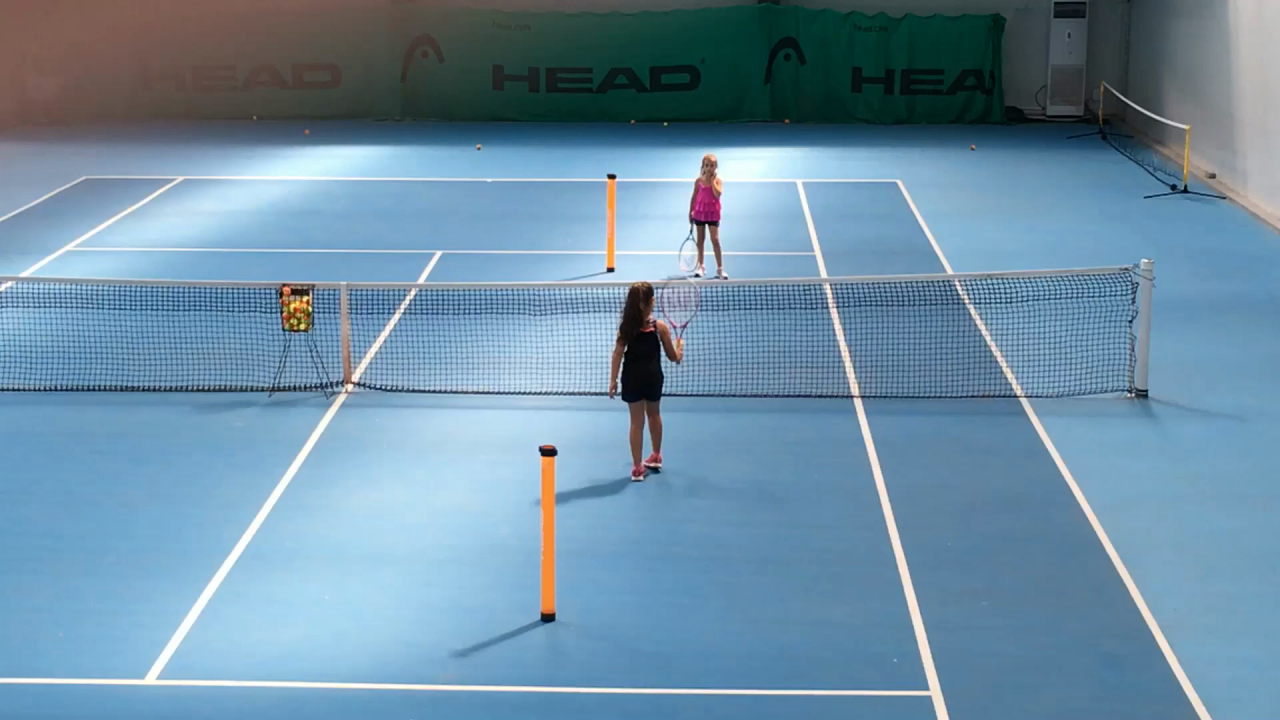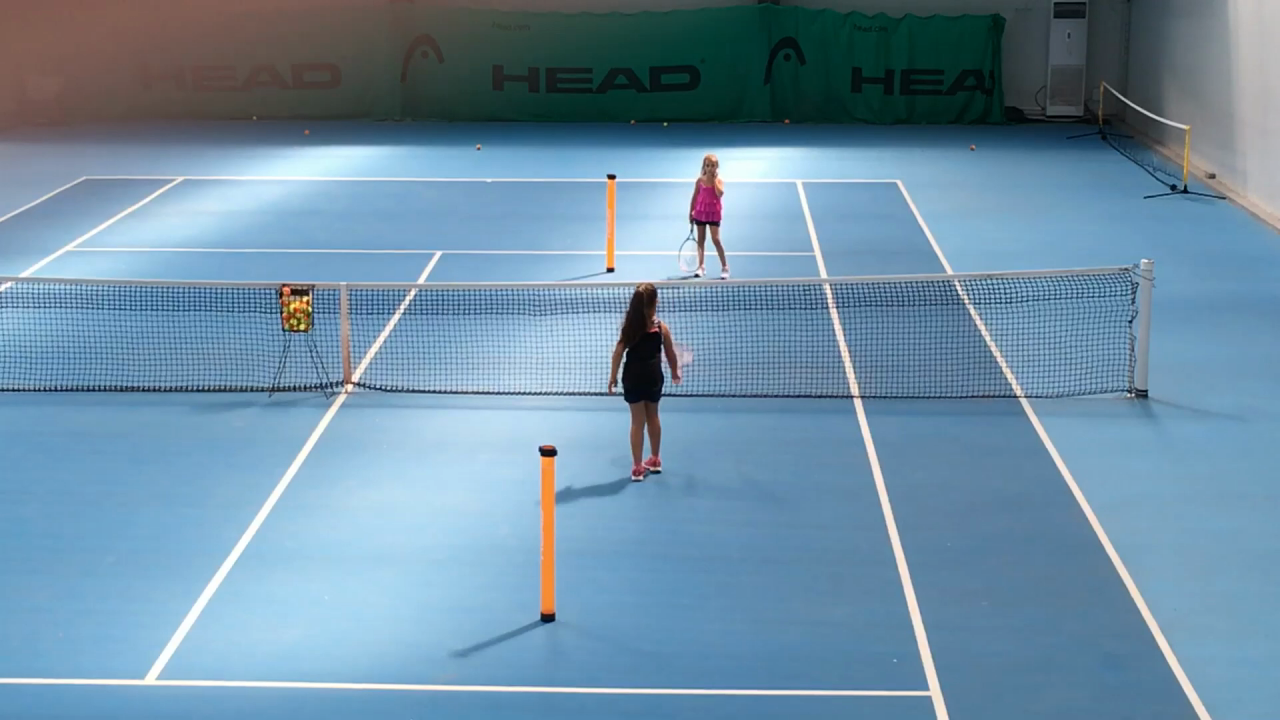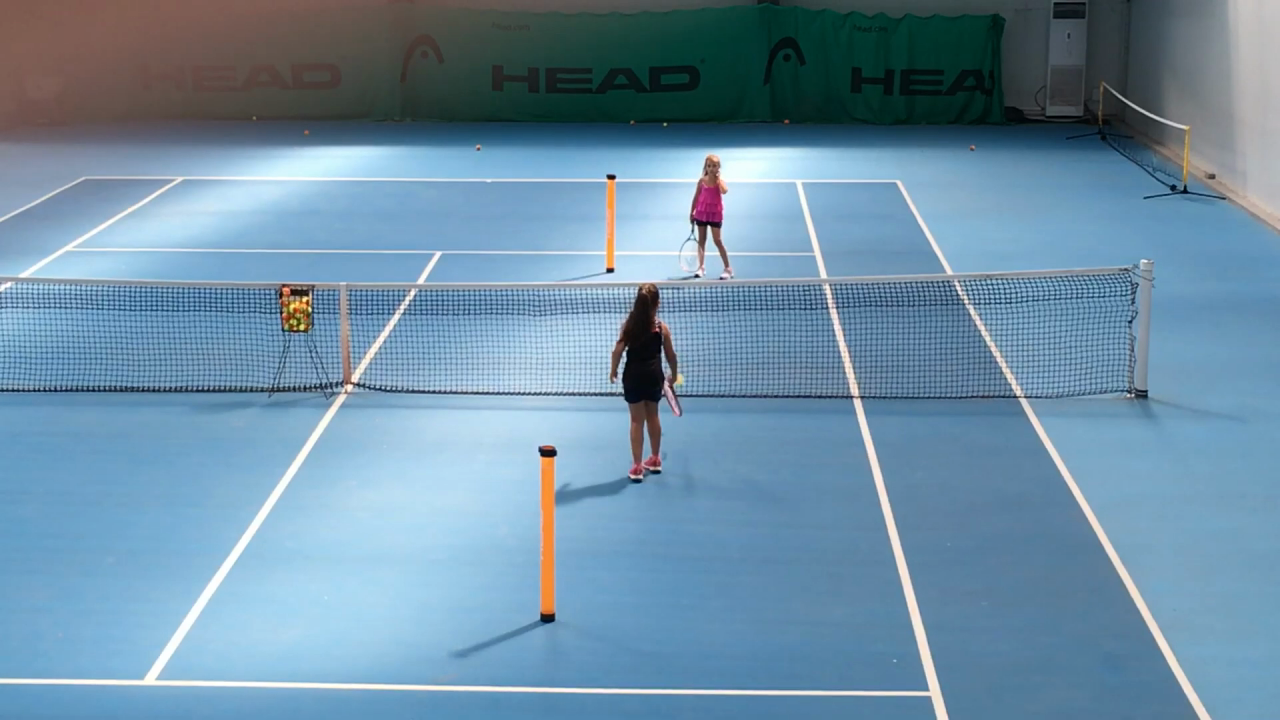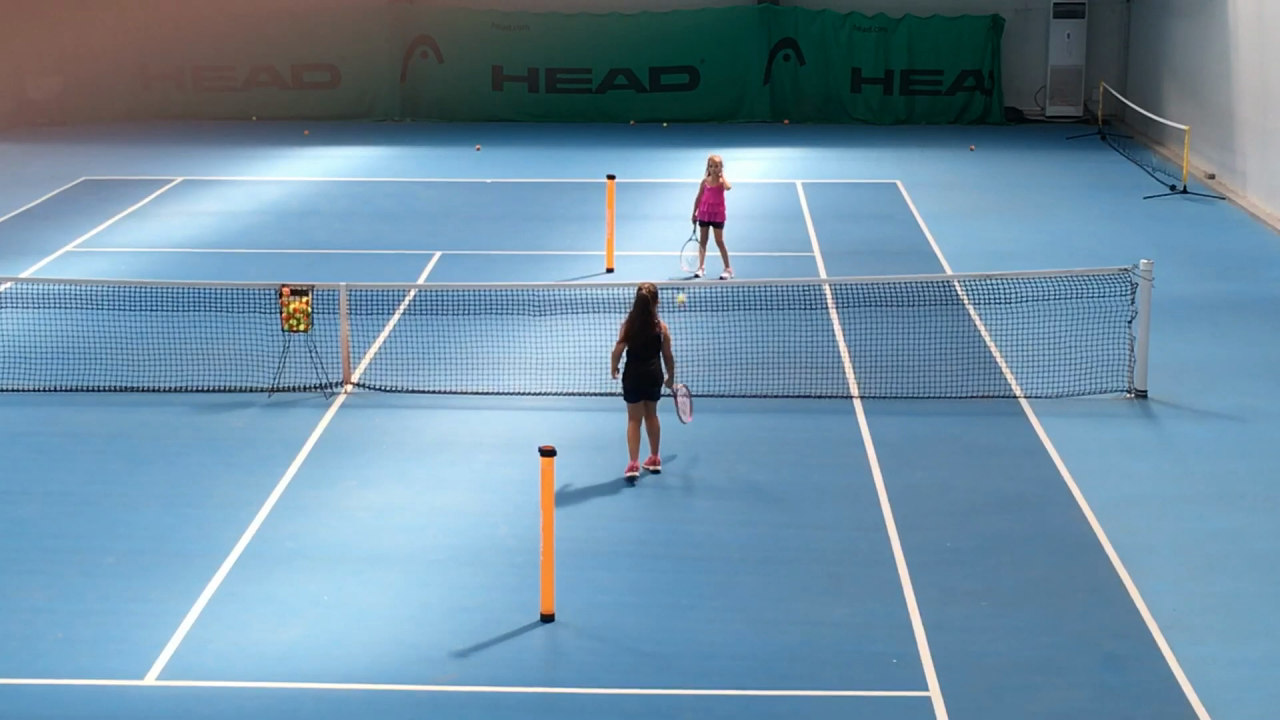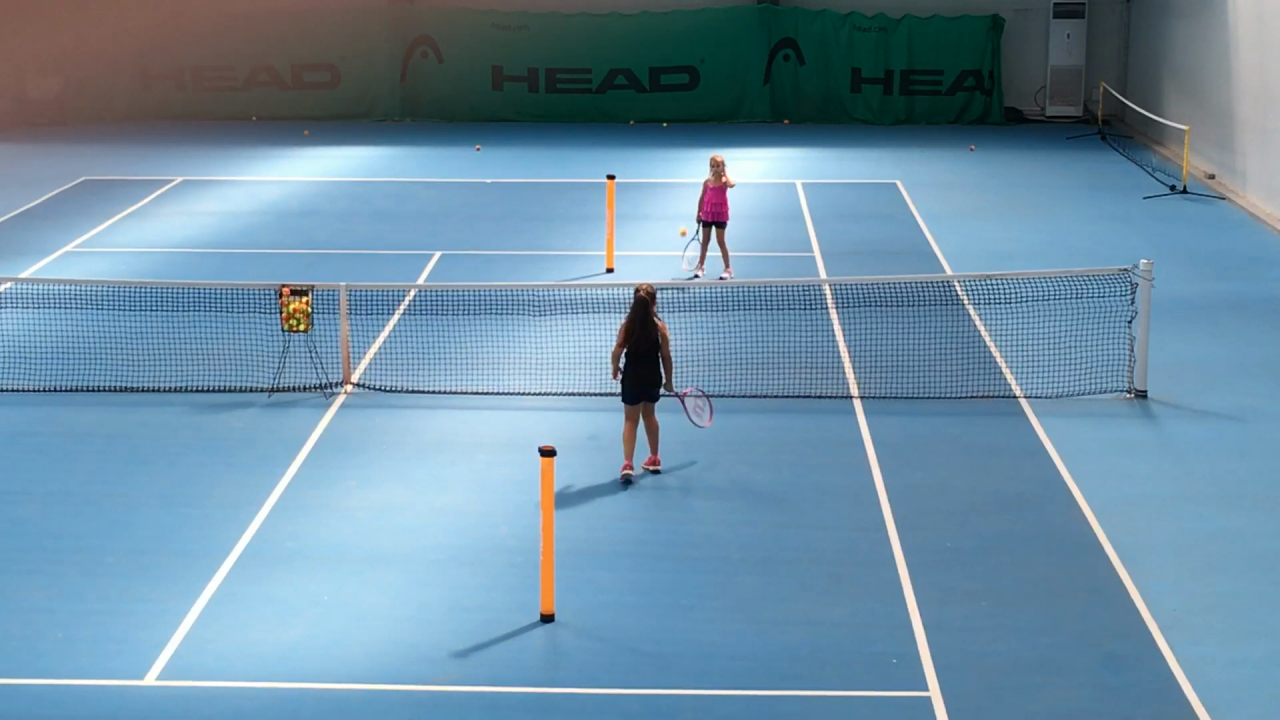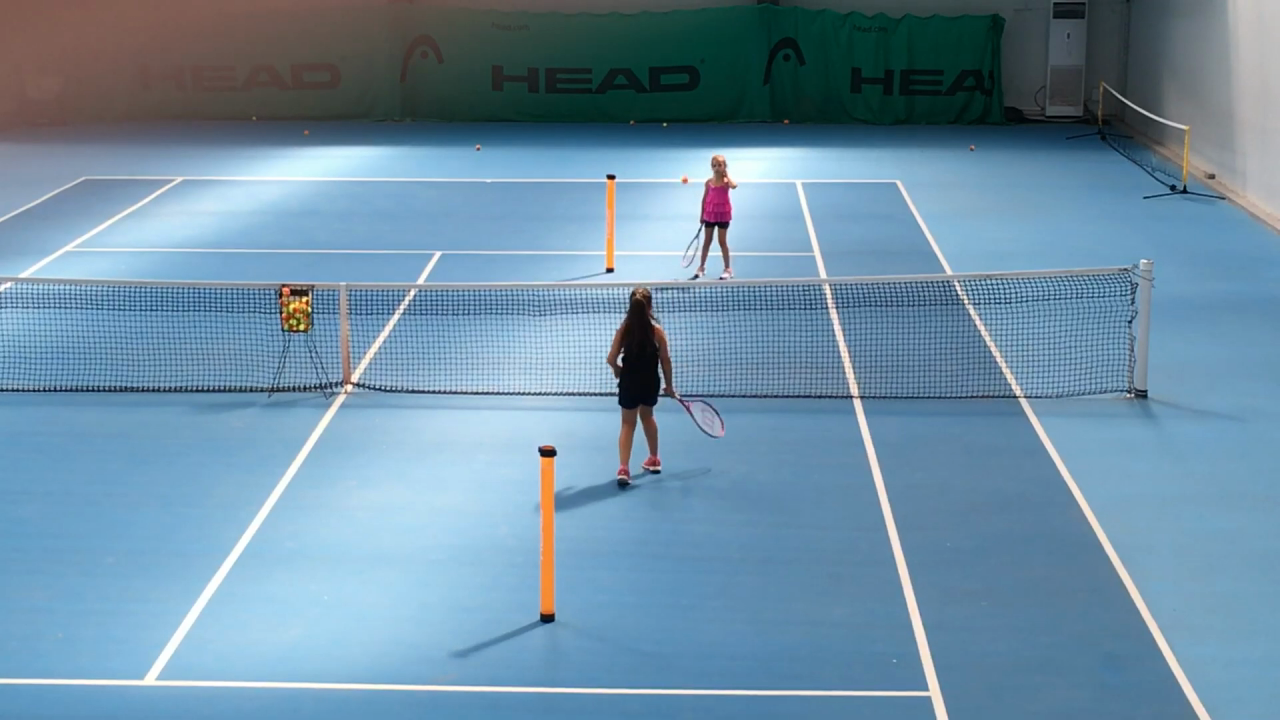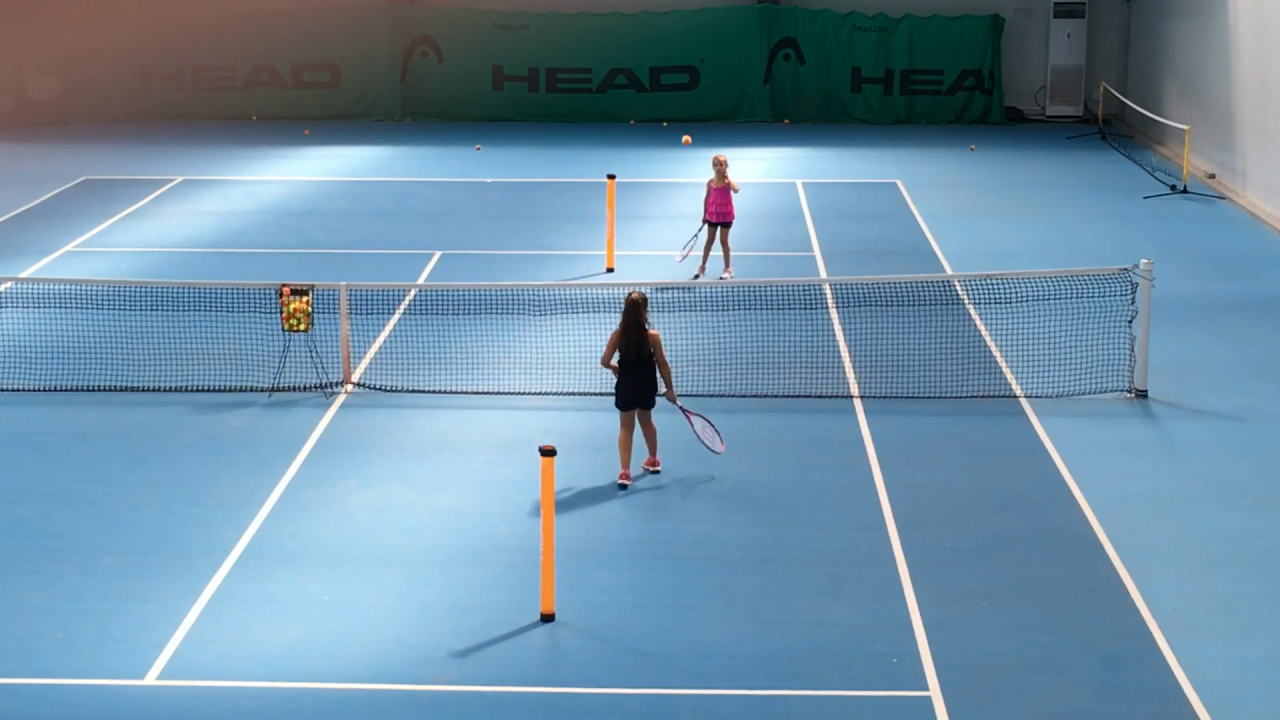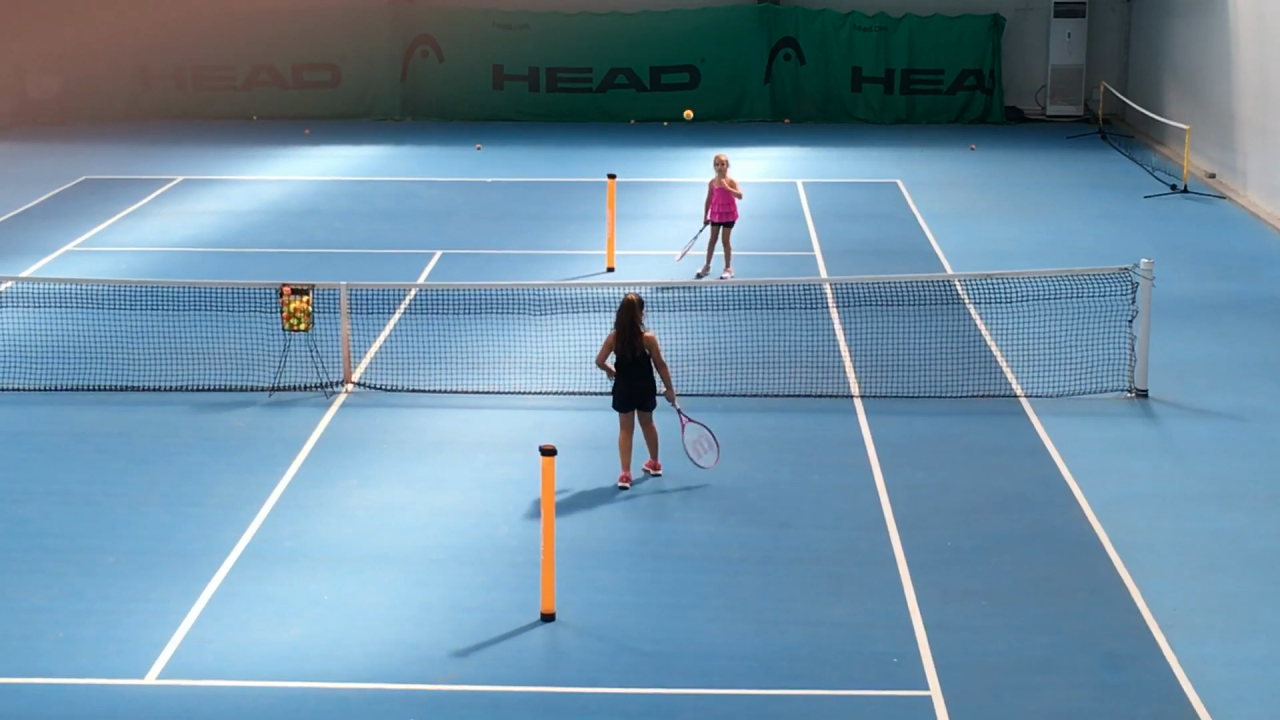
dt=0.1s
person 1, frame 1
left shoulder: (626, 325)
right shoulder: (659, 326)
left elbow: (617, 354)
right elbow: (672, 356)
left wrist: (613, 380)
right wrist: (679, 347)
left hip: (632, 377)
right hip: (653, 376)
left knee: (636, 422)
right knee: (654, 415)
left ankle: (637, 468)
right ankle: (656, 456)
person 1, frame 2
left shoulder: (630, 325)
right shoulder: (661, 327)
left elbow: (618, 353)
right elbow: (671, 357)
left wrist: (612, 377)
right wrist: (675, 372)
left hip: (633, 377)
right hip: (653, 377)
left knee: (637, 422)
right knee: (652, 417)
left ankle: (638, 468)
right ankle: (654, 460)
person 1, frame 3
left shoulder: (629, 324)
right shoulder: (661, 327)
left elbow: (617, 351)
right elbow: (670, 355)
left wrist: (613, 371)
right wrist: (673, 374)
left hip: (633, 376)
right hip: (654, 376)
left knee: (636, 421)
right knee: (652, 416)
left ankle: (637, 466)
right ankle: (655, 459)
person 1, frame 4
left shoulder: (629, 324)
right shoulder: (661, 326)
left elbow: (617, 351)
right elbow: (667, 356)
left wrist: (614, 368)
right wrist: (670, 376)
left hip: (633, 376)
right hip: (653, 376)
left knee: (634, 420)
right knee: (651, 416)
left ankle: (633, 464)
right ankle: (654, 459)
person 1, frame 5
left shoulder: (627, 326)
right shoulder: (660, 327)
left elbow: (616, 354)
right elbow: (666, 357)
left wrist: (615, 368)
right wrist: (668, 380)
left hip: (632, 378)
right hip: (652, 378)
left knee: (631, 421)
right knee: (649, 416)
left ankle: (628, 464)
right ankle: (653, 459)
person 1, frame 6
left shoulder: (623, 330)
right shoulder: (657, 330)
left elbow: (611, 358)
right elbow: (665, 361)
left wrist: (617, 368)
right wrist: (669, 384)
left hip: (630, 382)
right hip: (650, 382)
left knee: (628, 424)
right knee: (648, 417)
left ankle: (623, 469)
right ankle: (654, 459)
person 1, frame 7
left shoulder: (618, 334)
right shoulder: (652, 336)
left elbow: (605, 361)
right elbow: (662, 364)
left wrist: (616, 369)
right wrist: (670, 388)
left hip: (626, 387)
right hip: (647, 386)
left knee: (626, 428)
right knee: (646, 422)
left ankle: (625, 472)
right ankle: (653, 461)
person 1, frame 8
left shoulder: (613, 337)
right shoulder: (648, 338)
left elbow: (599, 361)
right elbow: (660, 365)
left wrist: (610, 370)
right wrist: (669, 388)
left hip: (623, 388)
right hip: (645, 388)
left knee: (626, 429)
right knee: (647, 423)
left ankle: (625, 474)
right ankle: (654, 463)
